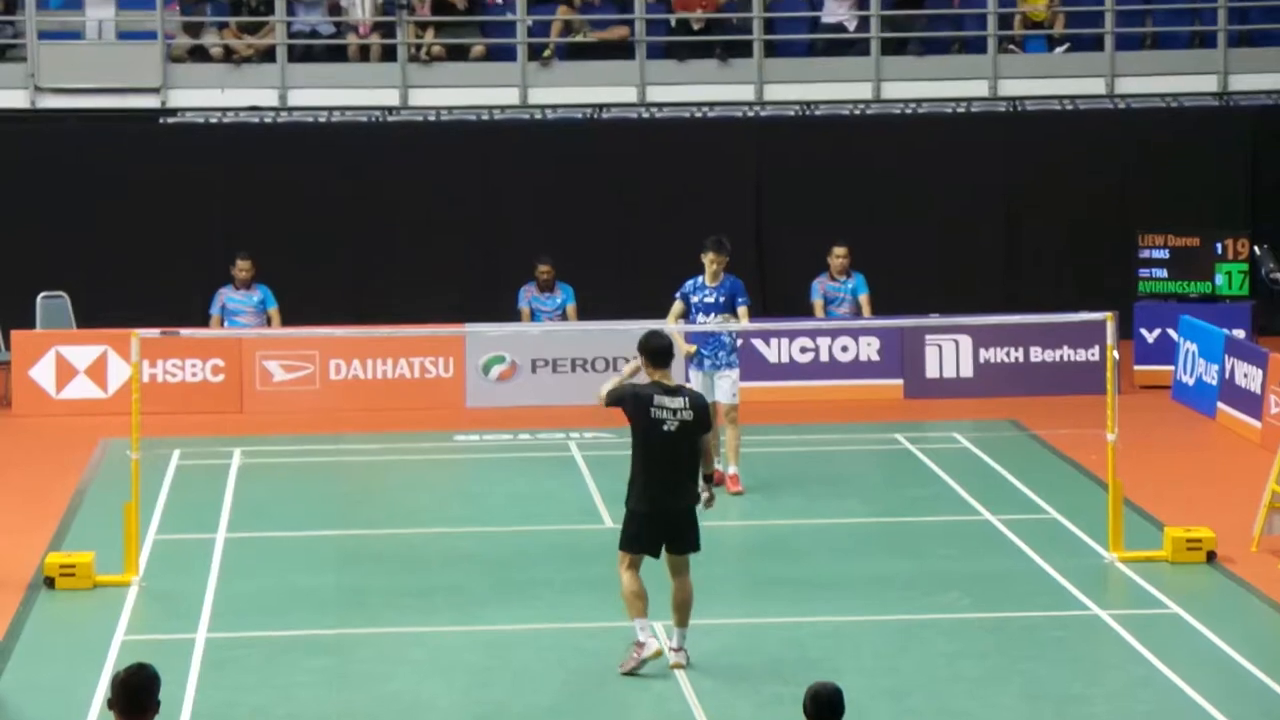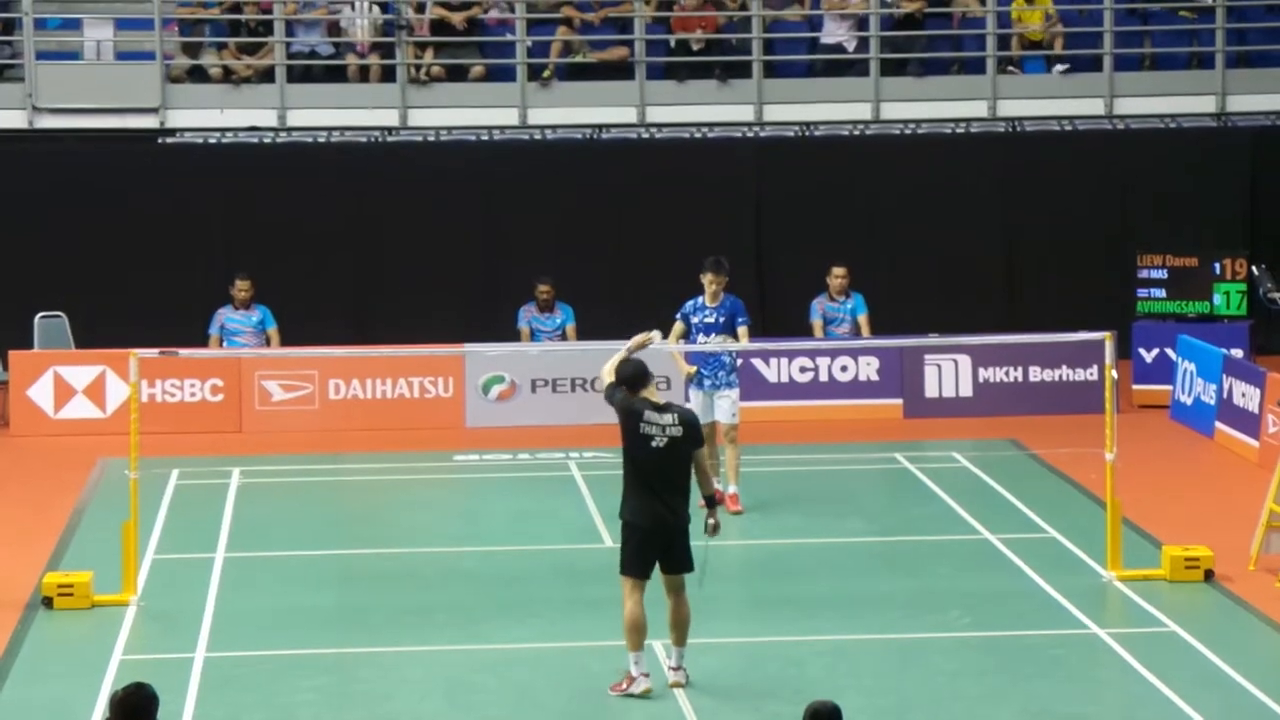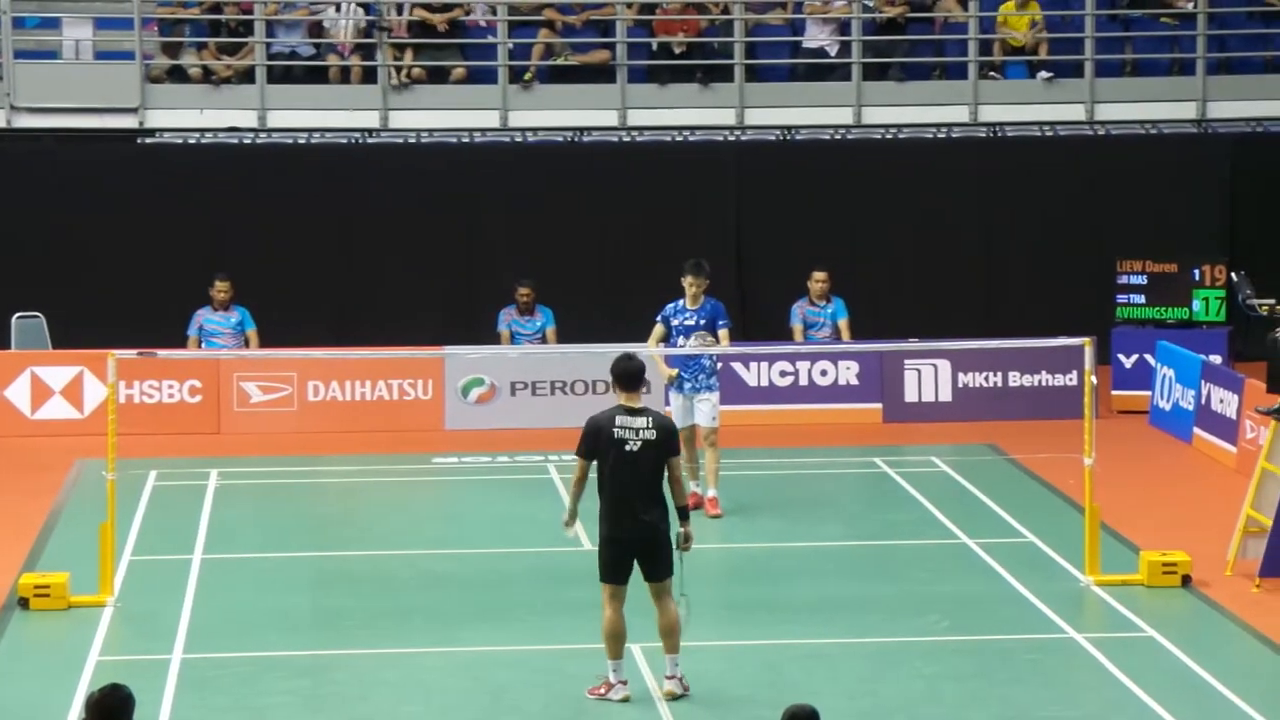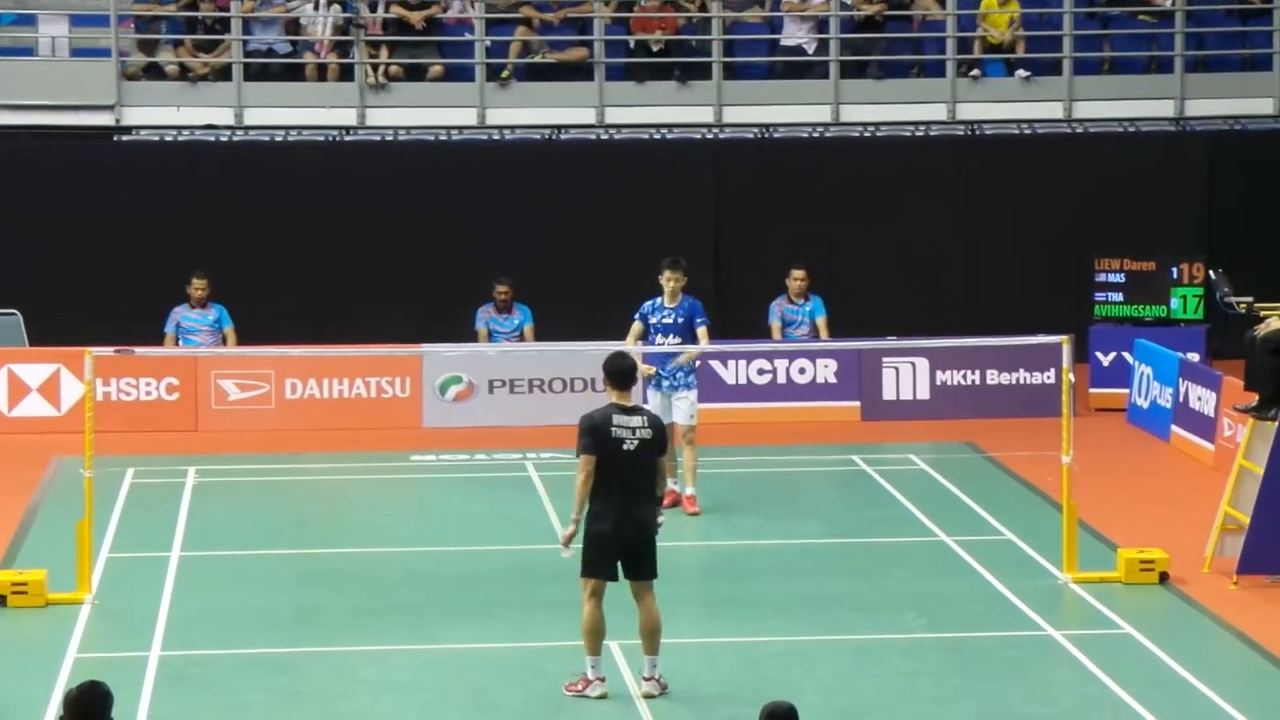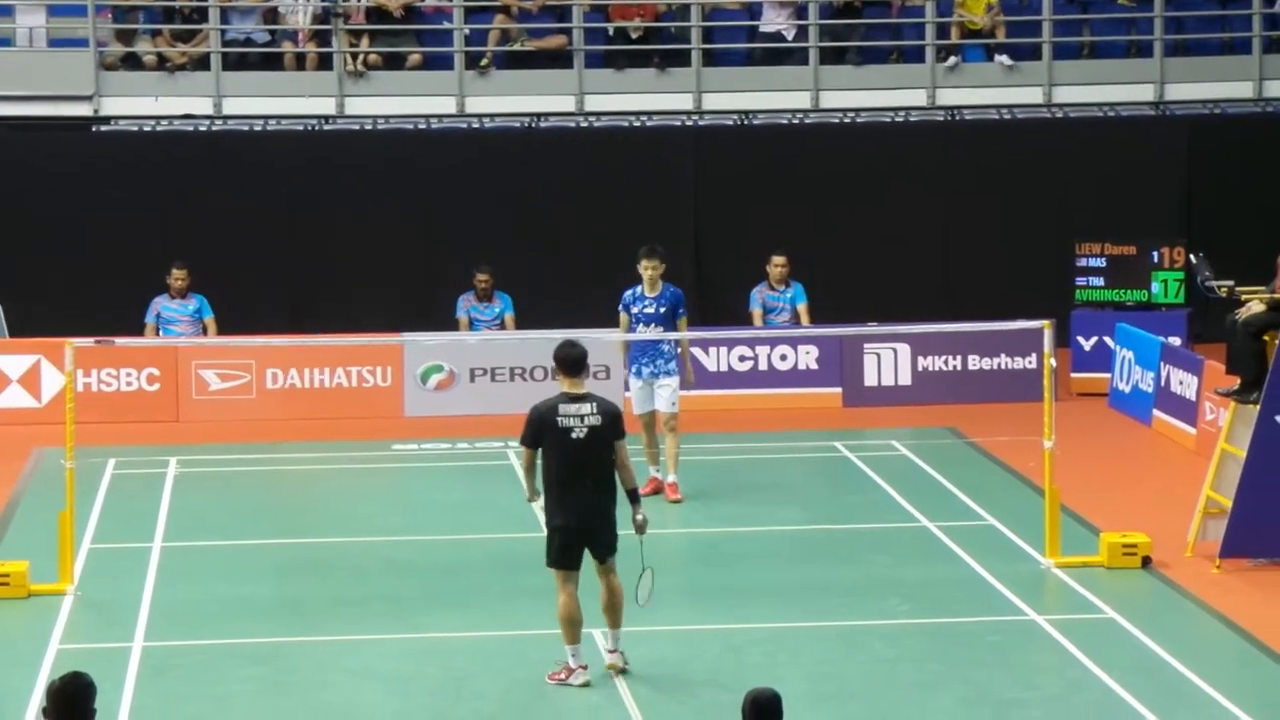
dt=0.5s
person 1, frame 1
left shoulder: (637, 396)
right shoulder: (696, 401)
left elbow: (604, 394)
right elbow: (707, 451)
left wrist: (627, 375)
right wrist: (707, 484)
left hip: (645, 502)
right hip: (683, 502)
left knee: (628, 566)
right knee: (680, 572)
left ankle: (645, 639)
right ankle: (678, 648)
person 1, frame 2
left shoulder: (629, 409)
right shoulder: (686, 417)
left elbow: (606, 374)
right elbow: (702, 469)
left wrist: (632, 346)
right wrist: (712, 508)
left hip: (639, 520)
right hip: (676, 520)
left knee: (633, 594)
right knee: (677, 592)
left ankle: (638, 674)
right ankle: (677, 667)
person 1, frame 3
left shoulder: (598, 423)
right shoulder: (664, 424)
left elbow: (580, 475)
right elbow: (676, 479)
left wrist: (571, 511)
right wrist: (685, 521)
left hip: (615, 529)
right hip: (656, 528)
left knee: (613, 602)
right knee: (664, 599)
left ankle: (616, 682)
right ankle: (673, 676)
person 1, frame 4
left shoulder: (593, 421)
right shoulder: (654, 423)
left elbow: (586, 472)
right elbow: (661, 474)
left wrist: (575, 520)
right wrist: (656, 507)
left hip: (603, 525)
right hip: (642, 525)
left knee: (592, 597)
right knee: (646, 598)
left ankle: (593, 678)
right ankle: (651, 677)
person 1, frame 5
left shoulder: (542, 412)
right shoulder: (608, 410)
left elbow: (528, 463)
right elbow: (623, 463)
left wrist: (531, 489)
right wrist: (636, 505)
left hip: (563, 515)
right hip: (602, 512)
left knee: (567, 587)
right knee: (608, 573)
left ankle: (576, 666)
right ankle: (614, 649)
person 2, frame 1
left shoulder: (735, 285)
right shoulder: (690, 287)
left elbow: (744, 319)
right elbow: (672, 319)
left wrist: (738, 326)
right wrist: (682, 343)
left hip: (726, 360)
right hip: (699, 360)
left knee: (730, 415)
left ankle: (733, 473)
right ankle: (715, 469)
person 2, frame 2
left shoulder: (734, 305)
right shoulder: (690, 307)
left elbow: (744, 339)
right elbow: (672, 339)
left wrist: (738, 345)
right wrist: (682, 364)
left hip: (725, 380)
right hip: (698, 380)
left knee: (729, 434)
right knee: (706, 435)
left ankle: (732, 492)
right ankle: (715, 488)
person 2, frame 3
left shoulder: (715, 308)
right shoulder: (671, 310)
left elbow: (725, 343)
right elbow: (652, 342)
left wrist: (715, 345)
right wrist: (663, 368)
left hip: (706, 383)
right hip: (678, 383)
left knee: (709, 438)
right knee: (686, 439)
left ankle: (712, 496)
right ankle: (694, 491)
person 2, frame 4
left shoulder: (693, 306)
right shoulder: (649, 307)
left elbow: (705, 341)
right elbow: (631, 339)
left wrist: (695, 352)
right wrist: (639, 365)
left hip: (684, 381)
right hip: (657, 381)
left knee: (687, 436)
right knee: (664, 437)
left ankle: (689, 493)
right ankle: (672, 489)
person 2, frame 5
left shoulder: (674, 295)
right shoulder: (629, 297)
left elbow: (682, 334)
left wrist: (688, 367)
right wrist: (626, 365)
left hip: (666, 369)
right hip: (638, 369)
left knee: (669, 424)
right knee: (646, 425)
left ankle: (672, 481)
right ankle: (654, 476)
